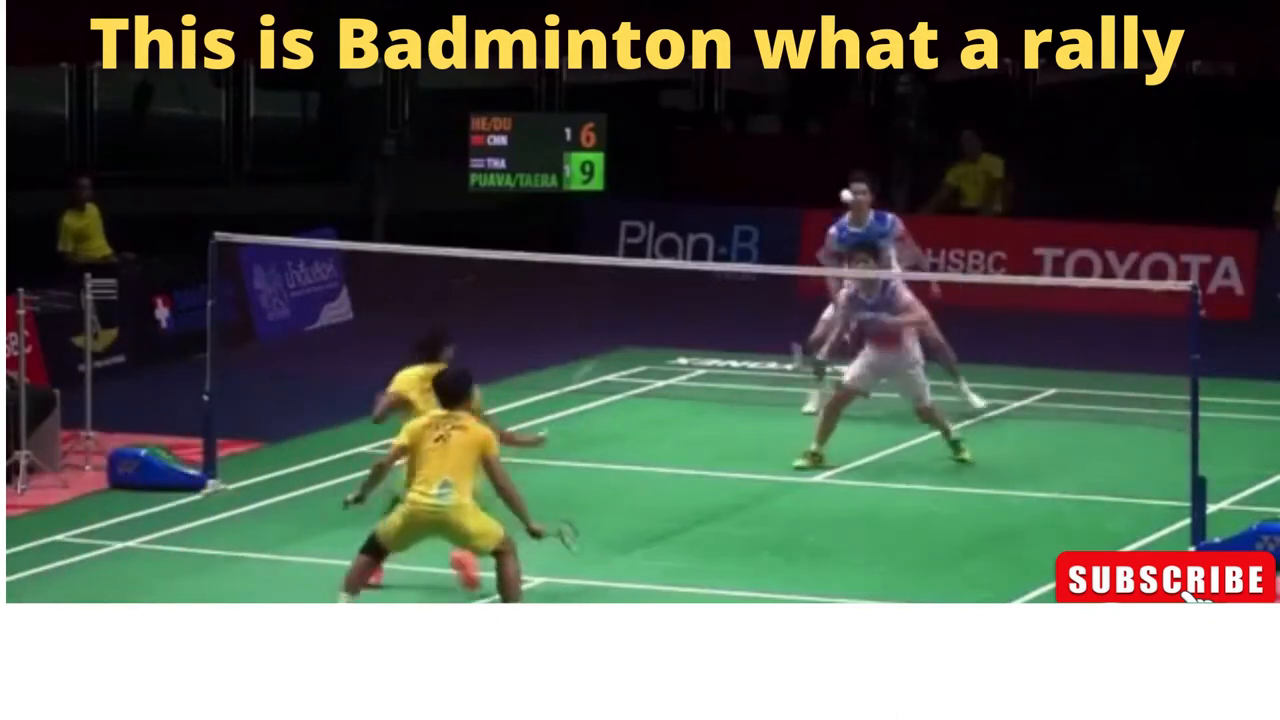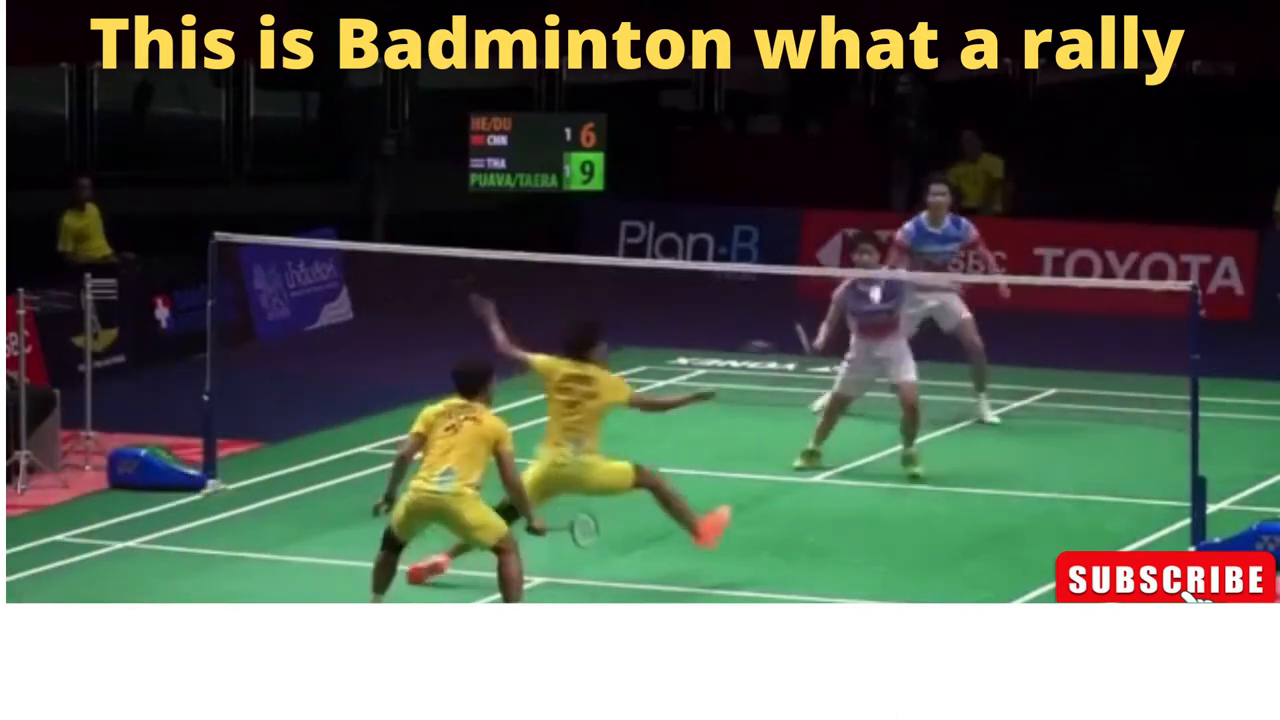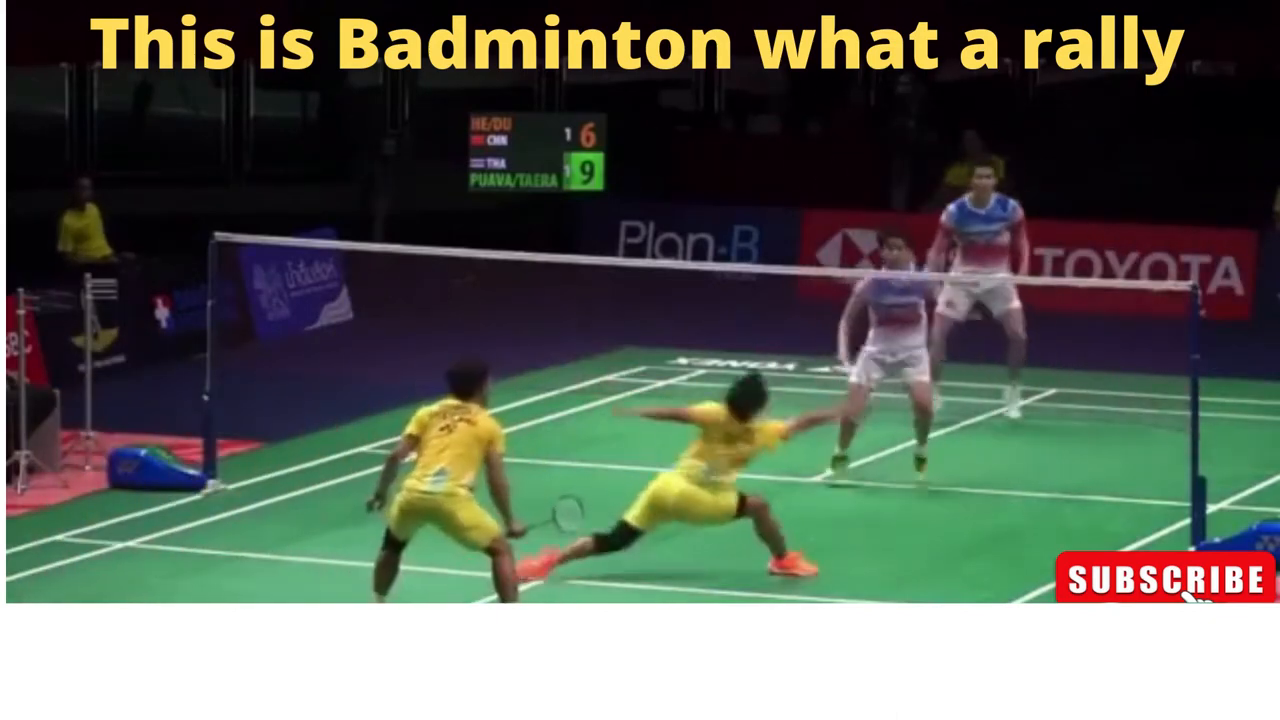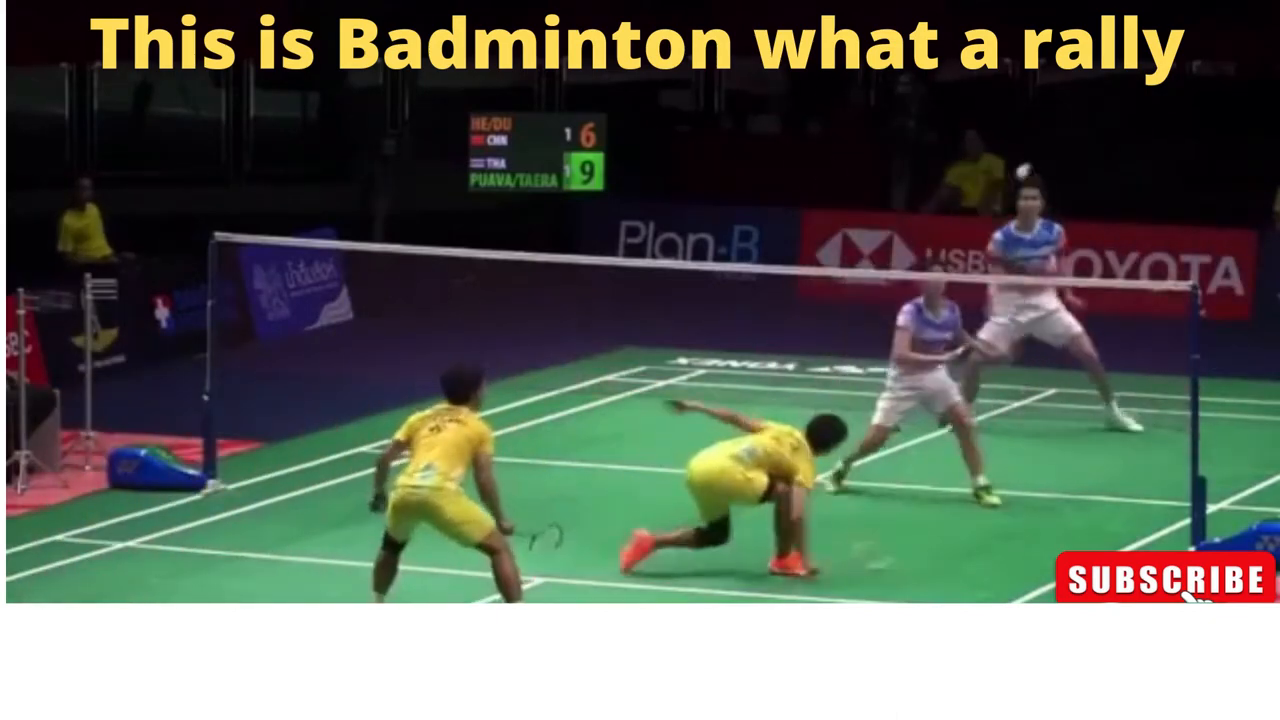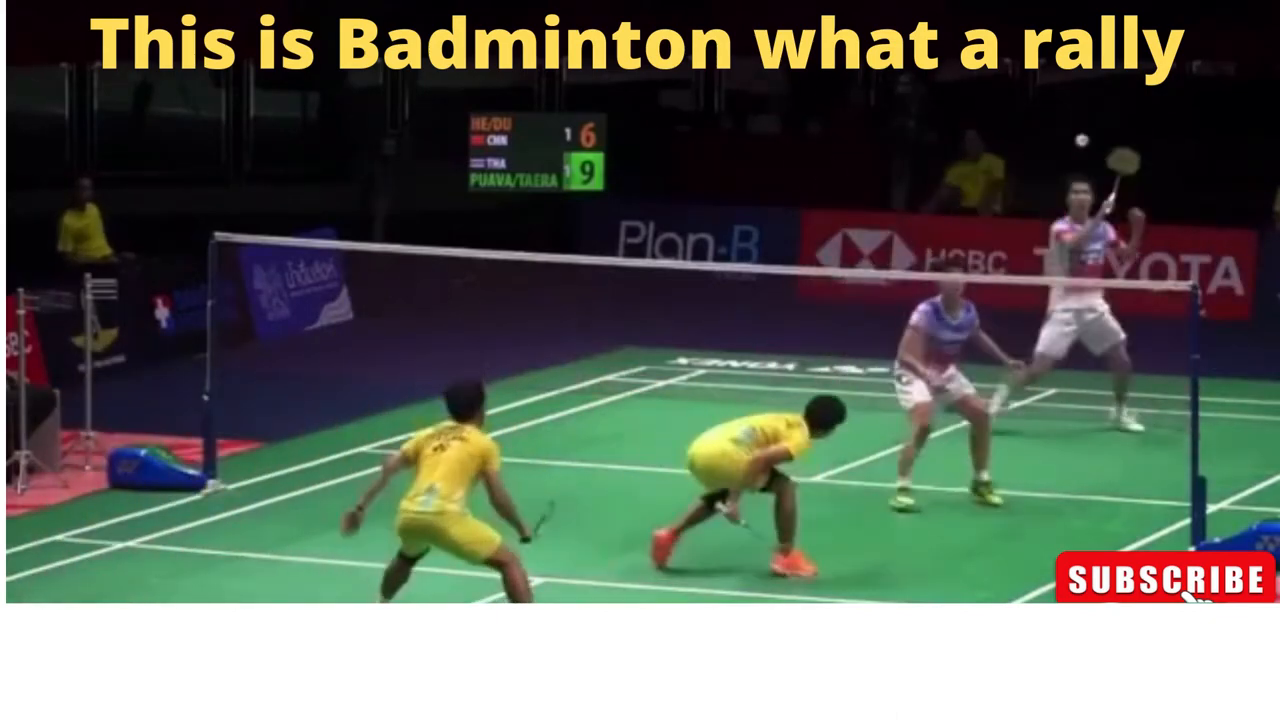
dt=0.2s
person 1, frame 1
left shoulder: (407, 377)
left elbow: (379, 415)
right elbow: (491, 430)
left wrist: (383, 402)
right wrist: (524, 441)
left knee: (398, 510)
left ankle: (372, 568)
right ankle: (464, 551)
person 1, frame 2
left shoulder: (555, 368)
right shoulder: (609, 383)
left elbow: (505, 350)
right elbow: (651, 404)
left wrist: (490, 316)
right wrist: (691, 398)
left hip: (548, 466)
right hip: (583, 467)
left knee: (504, 516)
right knee: (651, 479)
left ankle: (443, 560)
right ankle: (700, 529)
person 1, frame 3
left shoulder: (713, 414)
right shoulder: (761, 433)
left elbow: (674, 413)
right elbow: (800, 423)
left wrist: (635, 412)
right wrist: (832, 415)
left hip: (665, 488)
right hip: (695, 501)
left knee: (615, 540)
right knee: (758, 506)
left ankle: (551, 560)
right ankle: (784, 560)
person 1, frame 4
left shoulder: (783, 432)
right shoulder: (805, 466)
left elbow: (736, 419)
right elbow: (797, 516)
left wrist: (696, 407)
right wrist: (805, 557)
left hip: (699, 466)
right hip: (720, 473)
left knee: (714, 536)
right knee: (784, 495)
left ankle: (649, 541)
right ankle: (784, 560)
person 1, frame 5
left shoulder: (788, 420)
right shoulder: (798, 439)
right elbow: (757, 460)
right wrist: (734, 501)
left hip: (701, 448)
right hip: (721, 456)
left knee: (721, 495)
right knee: (785, 489)
left ankle: (669, 534)
right ankle: (787, 559)
person 2, frame 1
left shoulder: (888, 222)
right shoulder: (836, 232)
left elbow: (912, 249)
right elbow: (830, 269)
right wrist: (836, 297)
left knee: (935, 340)
right knee: (817, 340)
left ankle: (964, 389)
right ankle: (819, 391)
person 2, frame 2
left shoulder: (963, 227)
right shoulder: (911, 230)
left elbow: (984, 254)
right elbow: (893, 266)
left wrist: (1000, 281)
left hip: (946, 293)
right hip: (911, 294)
left knee: (975, 346)
left ankle: (982, 403)
person 2, frame 3
left shoulder: (1010, 207)
right shoulder: (954, 211)
left elbow: (1021, 238)
right elbow: (938, 249)
left wrist: (1023, 267)
left hip: (997, 277)
right hip: (962, 277)
left knee: (1017, 336)
right knee: (938, 334)
left ankle: (1012, 392)
right ankle: (931, 394)
person 2, frame 4
left shoulder: (1053, 231)
right shoulder: (1001, 237)
left elbow: (1061, 263)
left wrist: (1067, 292)
right wrist: (994, 309)
left hip: (1046, 304)
right hip: (1011, 306)
left knee: (1090, 358)
right knee: (975, 360)
left ankle: (1112, 410)
person 2, frame 5
left shoulder: (1103, 227)
right shoulder: (1061, 228)
left elbow: (1128, 257)
right elbow: (1075, 242)
left wrist: (1138, 228)
right wrist: (1098, 217)
left hip: (1095, 306)
right hip: (1063, 309)
left knee: (1123, 363)
right knee: (1040, 368)
left ankle: (1121, 412)
right ankle: (1003, 395)
person 3, frame 1
left shoulder: (893, 290)
right shoulder: (849, 297)
left elbow: (923, 316)
right elbow: (841, 326)
left wrist: (894, 321)
left hip: (905, 358)
right hip: (873, 356)
left knee: (925, 412)
right knee: (836, 399)
left ankle: (952, 438)
right ankle: (816, 451)
person 3, frame 2
left shoulder: (897, 282)
right shoulder: (846, 290)
right elbow: (829, 322)
right wrist: (820, 340)
left hip: (895, 352)
right hip: (861, 353)
left knee: (911, 402)
right knee: (836, 404)
left ankle: (909, 453)
right ankle: (813, 451)
person 3, frame 3
left shoulder: (920, 280)
right shoulder: (870, 283)
right elbow: (847, 318)
right wrist: (842, 350)
left hip: (912, 350)
right hip: (876, 349)
left knee: (923, 404)
right knee: (855, 406)
left ankle: (921, 453)
right ankle: (840, 456)
person 3, frame 4
left shoulder: (952, 311)
right shoulder: (910, 313)
right elbow: (899, 355)
left wrist: (985, 349)
right wrist: (938, 357)
left hip: (935, 377)
right hip: (903, 379)
left knee: (965, 423)
right knee: (874, 439)
left ankle: (980, 485)
right ankle: (843, 467)
person 3, frame 5
left shoulder: (968, 310)
right shoulder: (926, 313)
left elbow: (980, 337)
right elbow: (904, 354)
left wrist: (1006, 359)
right wrist: (928, 376)
left hip: (945, 373)
right hip: (916, 375)
left knee: (981, 414)
right knee: (922, 424)
left ankle: (981, 481)
right ankle: (903, 488)
person 4, frame 1
left shoulder: (417, 425)
right shoulder: (481, 433)
left elbow: (382, 464)
right elbow: (501, 485)
left wrist: (360, 494)
right wrist: (527, 521)
left hip: (415, 508)
right hip: (457, 511)
left knee: (370, 552)
right knee: (506, 550)
person 4, frame 2
left shoulder: (432, 413)
right shoulder: (495, 425)
left elbow: (403, 456)
right elbow: (511, 480)
left wrist: (389, 494)
right wrist: (531, 518)
left hip: (419, 495)
right hip: (458, 499)
left knee: (391, 546)
right knee: (507, 550)
person 4, frame 3
left shoulder: (427, 413)
right shoulder: (489, 426)
left elbow: (396, 456)
right elbow: (497, 482)
left wrist: (380, 492)
right wrist: (510, 521)
left hip: (412, 496)
right hip: (451, 500)
left knee: (392, 546)
right knee: (501, 551)
person 4, frame 4
left shoulder: (419, 418)
right shoulder: (479, 428)
left elbow: (384, 458)
right elbow: (485, 483)
left wrist: (379, 492)
right wrist: (500, 519)
left hip: (404, 493)
right hip: (441, 496)
left knee: (391, 548)
right knee: (500, 550)
person 4, frame 5
left shoulder: (425, 437)
right shoulder: (484, 445)
left elbow: (388, 468)
right elbow: (498, 499)
left wrist: (361, 507)
right wrist: (521, 528)
left hip: (408, 516)
right hip: (446, 518)
left knee: (409, 555)
right knee: (509, 563)
